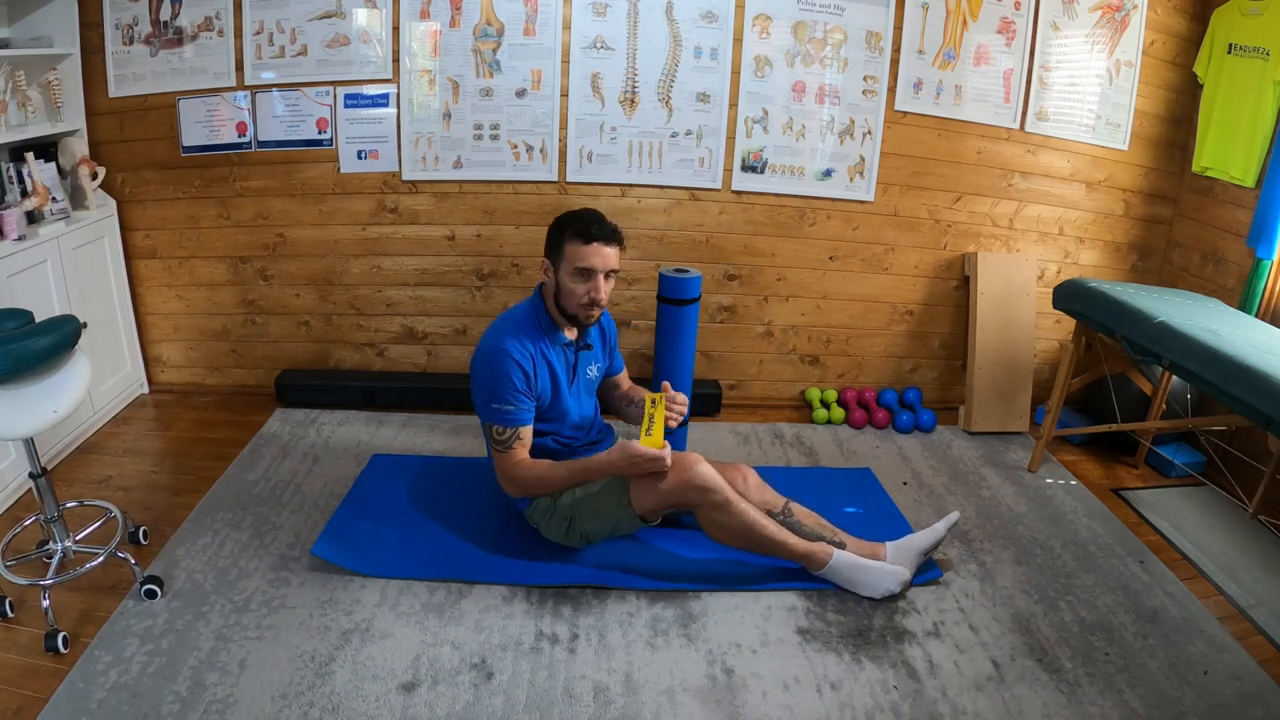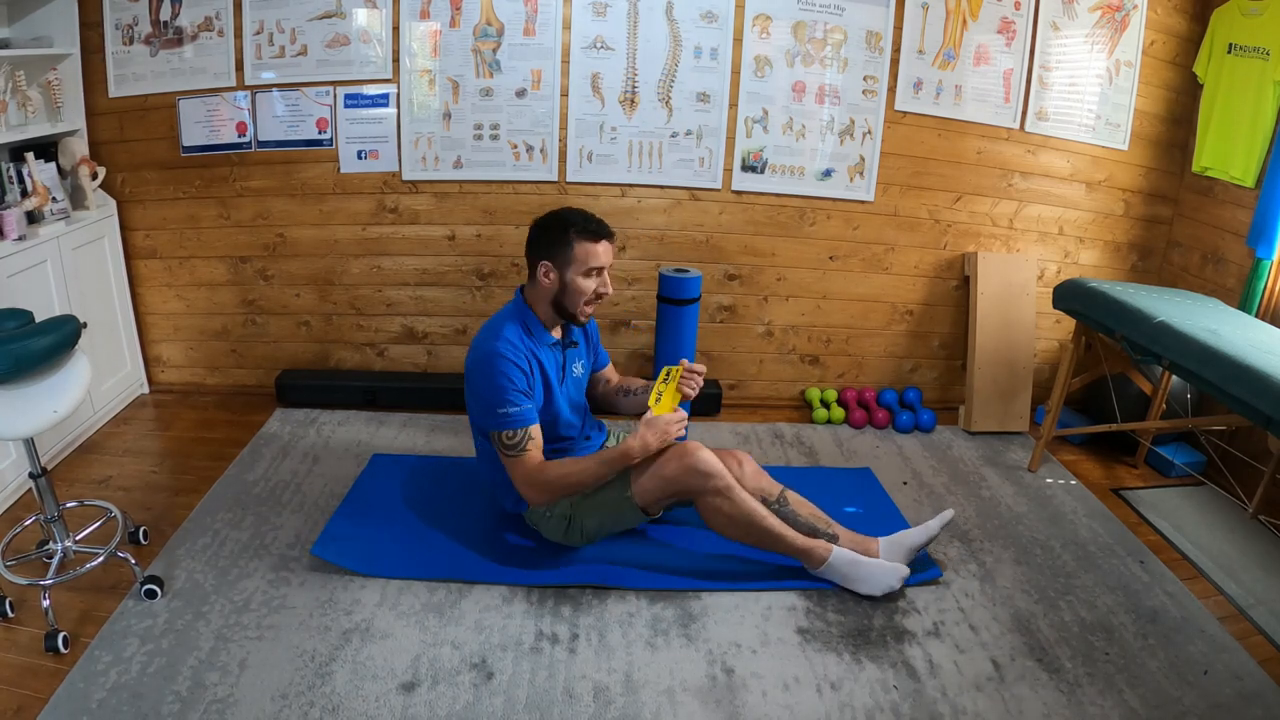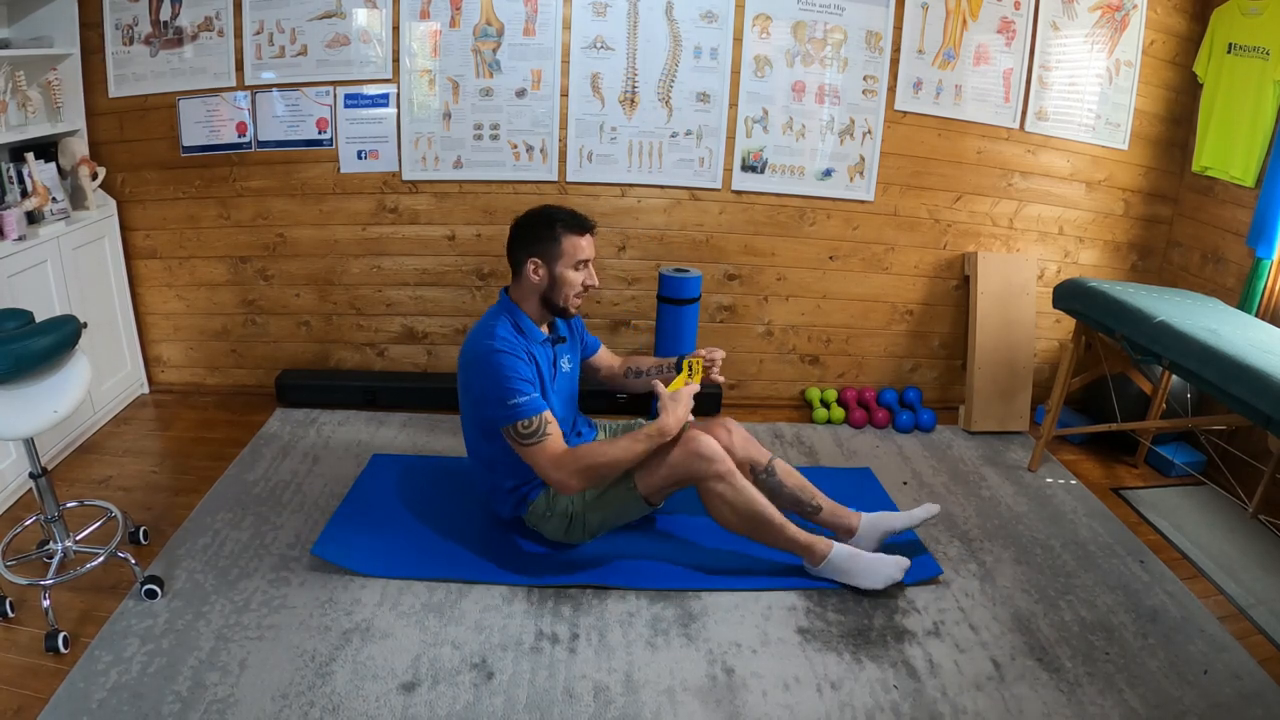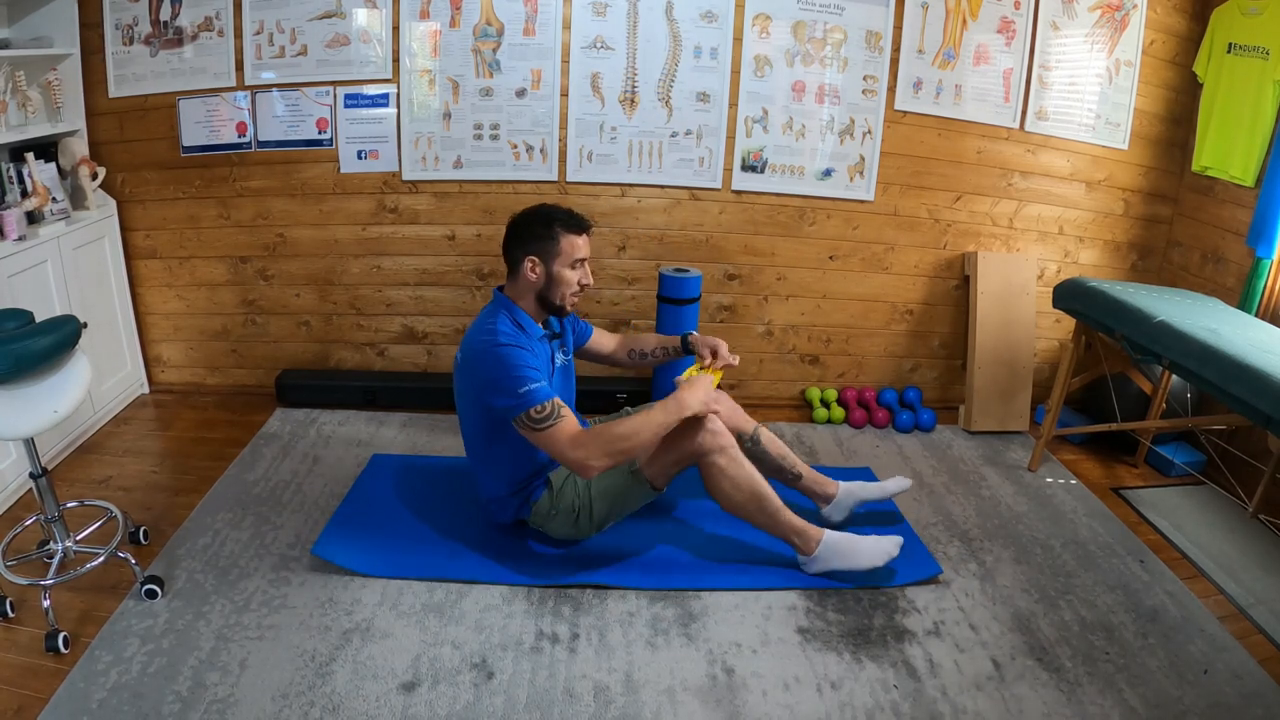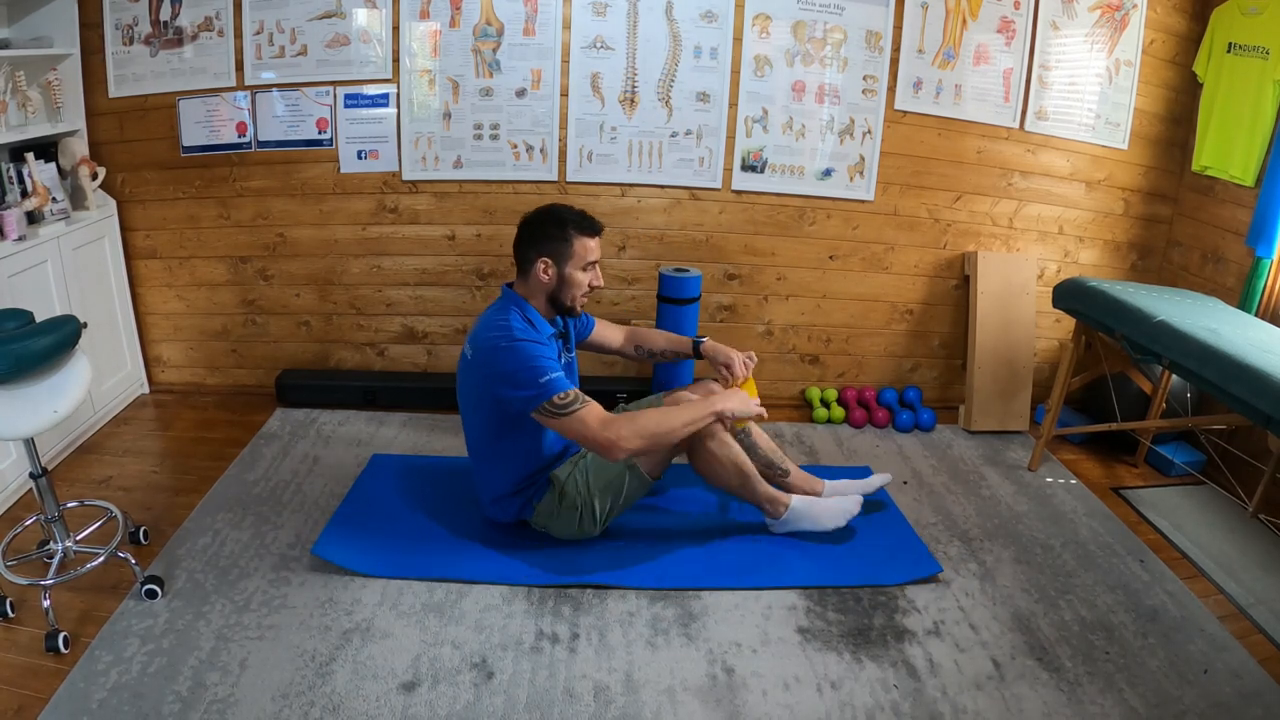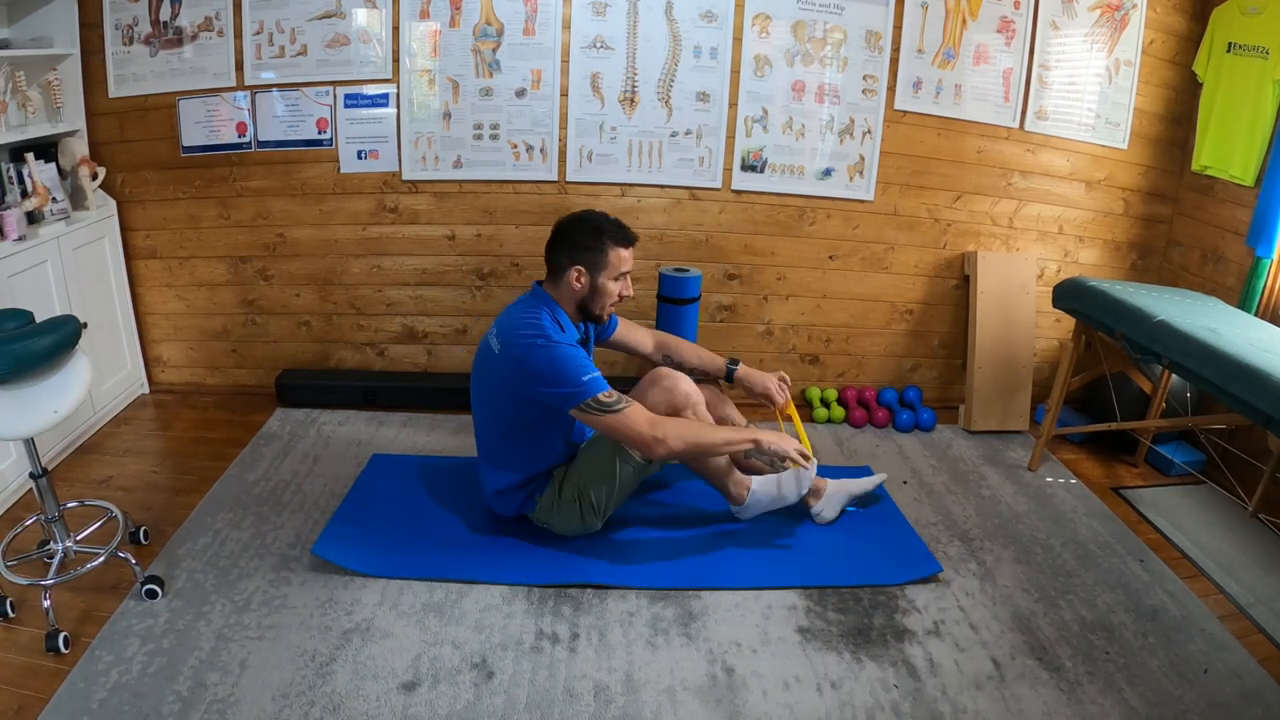
dt=0.2s
person 1, frame 1
left shoulder: (596, 322)
right shoulder: (508, 352)
right elbow: (514, 478)
left wrist: (656, 406)
right wrist: (614, 463)
left hip: (601, 456)
right hip: (557, 498)
left knee: (741, 479)
right knee: (692, 473)
left ankle: (876, 554)
right ankle: (822, 560)
person 1, frame 2
left shoulder: (574, 320)
right shoulder: (502, 355)
left elbow: (608, 390)
right elbow: (534, 483)
right wrist: (635, 448)
left hip: (592, 449)
right hip: (555, 502)
left knee: (738, 465)
right knee: (694, 463)
left ankle: (870, 549)
right ankle: (822, 557)
person 1, frame 3
left shoulder: (556, 316)
right shoulder: (500, 353)
left elbow: (617, 369)
right elbow: (565, 472)
left wrist: (683, 365)
right wrist: (662, 427)
left hip: (577, 444)
right hip: (547, 499)
left knee: (727, 433)
right knee: (701, 452)
left ankle: (855, 527)
right ankle: (821, 553)
person 1, frame 4
left shoulder: (545, 314)
right shoulder: (503, 348)
left elbow: (620, 346)
right elbow: (584, 454)
left wrist: (689, 344)
right wrist: (679, 405)
left hip: (563, 458)
right hip: (545, 498)
left knee: (712, 407)
right knee: (703, 429)
left ankle: (830, 493)
right ankle: (811, 543)
person 1, frame 5
left shoulder: (543, 308)
right shoulder: (515, 344)
left elbow: (624, 338)
right elbow: (613, 439)
left wrist: (703, 348)
right wrist: (721, 409)
left hip: (563, 459)
right hip: (548, 499)
left knee: (710, 394)
right knee: (697, 407)
left ankle: (809, 489)
right ankle: (779, 506)
person 1, frame 6
left shoulder: (557, 305)
right shoulder: (543, 345)
left elbow: (653, 343)
right elbow: (654, 437)
left wrist: (738, 372)
right wrist: (759, 439)
left hip: (566, 456)
right hip: (551, 496)
left knee: (705, 393)
right knee: (672, 387)
left ankle: (814, 491)
right ankle: (741, 492)
